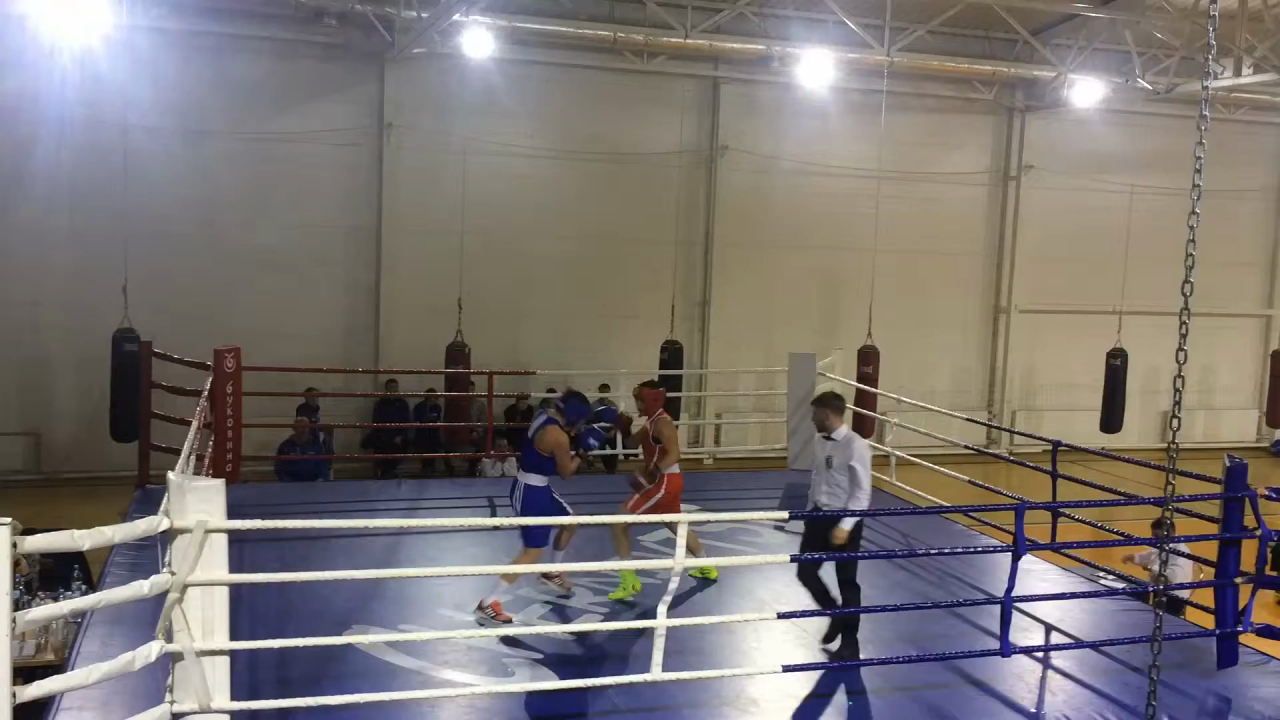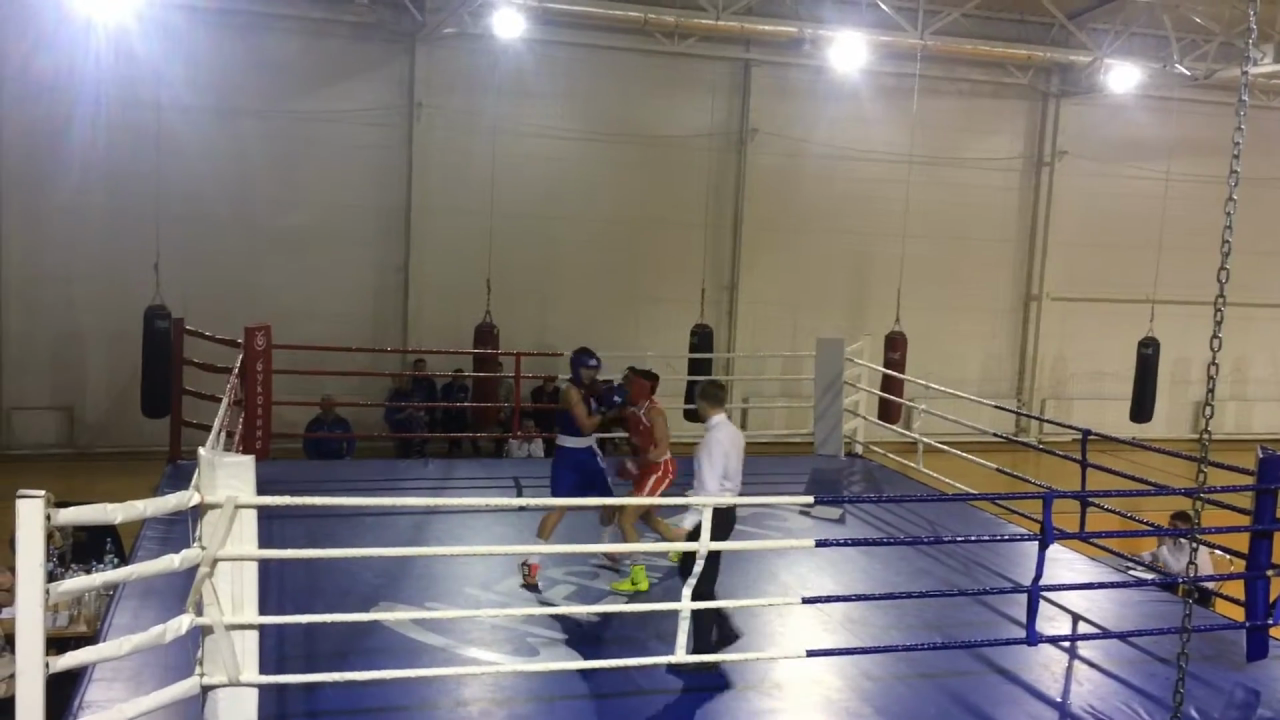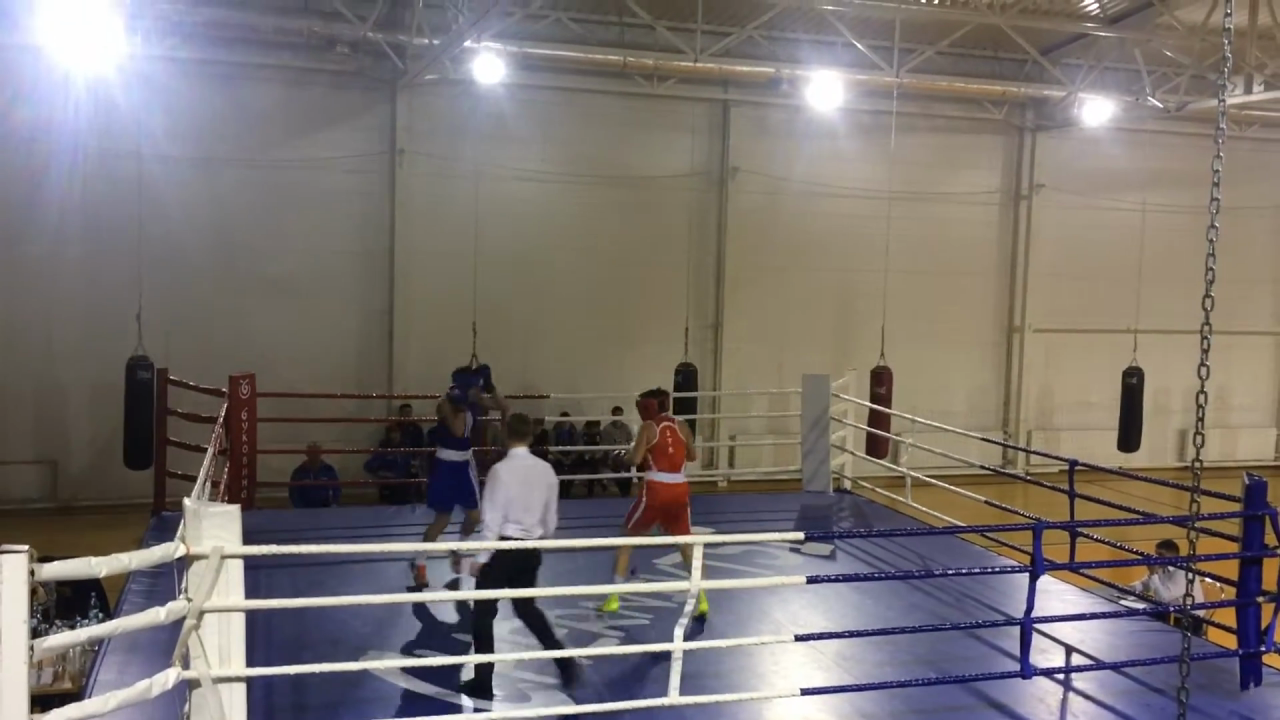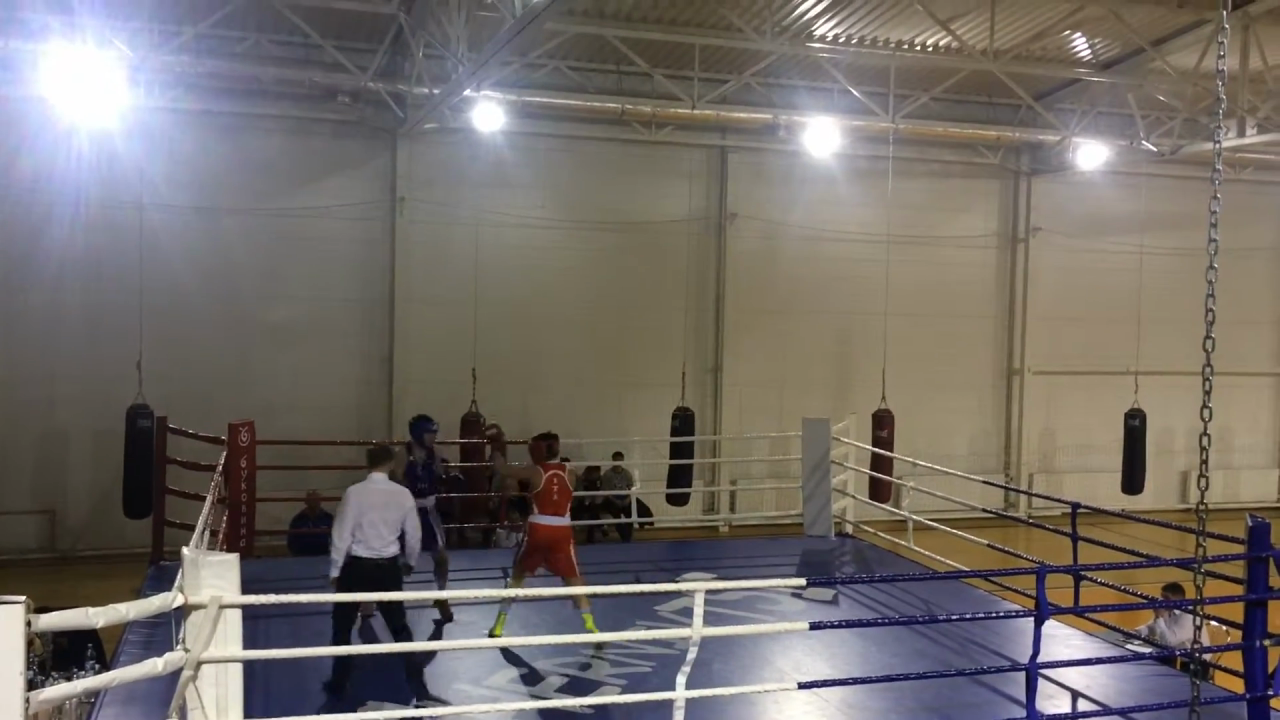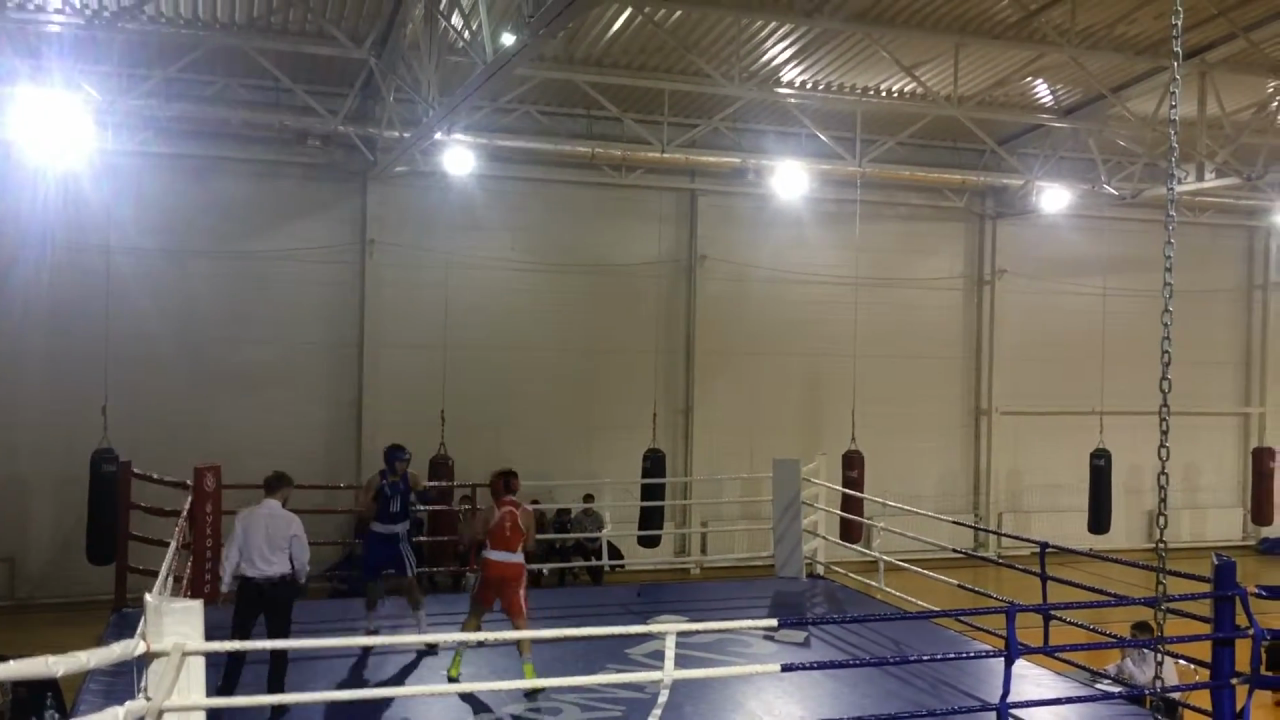
dt=1s
person 1, frame 1
left shoulder: (856, 446)
right shoulder: (821, 443)
left elbow: (862, 492)
left wrist: (845, 526)
right wrist: (811, 511)
left hip: (846, 522)
right hip: (820, 517)
left knee: (847, 582)
right knee: (806, 573)
left ankle: (849, 645)
right ankle: (838, 616)
person 1, frame 2
left shoulder: (715, 438)
right shoulder: (732, 432)
left elbow: (709, 488)
left wrist: (687, 522)
left hip: (713, 516)
right hip: (723, 513)
left knee: (700, 582)
right knee: (690, 571)
left ankle: (705, 647)
right ankle: (724, 629)
person 1, frame 3
left shoulder: (501, 470)
right shoulder: (546, 470)
left elbow: (492, 519)
right elbow: (550, 517)
left wrist: (480, 557)
left hip: (503, 547)
right hip: (531, 547)
left knee: (483, 613)
right knee: (526, 607)
left ankle: (483, 681)
right ankle: (562, 659)
person 1, frame 4
left shoulder: (354, 493)
right shoulder: (403, 495)
left elbow: (341, 536)
right elbow: (413, 535)
left wrist: (335, 570)
right wrist: (410, 561)
left hip: (357, 566)
right hip: (389, 566)
left knee: (343, 625)
right knee: (399, 626)
left ankle: (339, 684)
right ankle: (418, 687)
person 1, frame 5
left shoulder: (244, 516)
right shoulder: (291, 521)
left elbow: (230, 555)
right elbow: (302, 559)
left wrist: (225, 585)
right wrist: (300, 579)
left hip: (249, 585)
right hip: (280, 586)
left knee: (238, 639)
left ankle: (226, 690)
person 2, frame 1
left shoulder: (547, 416)
right shoulder: (557, 436)
right elbow: (566, 472)
right wrist: (581, 454)
left hip: (537, 487)
right hip: (530, 491)
left knee: (569, 523)
right knee: (533, 552)
left ankle: (552, 571)
right ankle: (489, 603)
person 2, frame 2
left shoulder: (592, 385)
right shoulder: (570, 390)
left elbow: (597, 415)
right elbow: (587, 427)
right wrist: (606, 409)
left hip: (589, 450)
right hip: (567, 452)
left knee: (609, 501)
right knee: (558, 508)
right ankle: (531, 562)
person 2, frame 3
left shoulder: (477, 401)
right shoulder: (445, 404)
left elbow: (504, 410)
right elbow: (458, 430)
left wrist: (491, 389)
right wrist: (459, 406)
left hip: (466, 463)
right hip: (448, 463)
left knee: (474, 516)
right knee: (442, 518)
right ankle: (419, 563)
person 2, frame 4
left shoulder: (433, 452)
right shoulder: (404, 455)
left elbow: (439, 479)
left wrist: (442, 479)
right wrist: (414, 480)
left hip: (428, 509)
left knee: (441, 555)
left ankle: (442, 599)
person 2, frame 5
left shoulder: (411, 479)
right shoulder: (375, 481)
right elbow: (364, 511)
right wrist: (384, 498)
left hip: (400, 537)
right hip: (378, 537)
left knee: (410, 583)
right knee: (372, 585)
left ankle: (422, 631)
right ankle: (371, 627)
person 3, frame 1
left shoulder: (662, 422)
right shoulder: (651, 422)
left elbow: (673, 454)
right elbow: (631, 443)
left wrist: (648, 476)
right wrist: (623, 426)
left hip: (663, 482)
right hip: (672, 482)
left knee: (618, 526)
right knee: (676, 525)
left ankle: (629, 582)
right ankle: (707, 567)
person 3, frame 2
left shoulder: (653, 412)
right shoulder: (632, 410)
left elbow: (658, 451)
left wrist: (634, 464)
left hip: (659, 470)
right hip: (646, 469)
left knee: (625, 518)
right knee: (648, 517)
left ankle: (638, 577)
person 3, frame 3
left shoulder: (649, 428)
right shoulder: (682, 427)
left elbow: (635, 459)
right elbow: (692, 456)
left wrist: (625, 457)
left hip: (654, 491)
right hip: (679, 490)
left knee: (626, 543)
right knee: (687, 549)
left ankle: (612, 599)
right ankle: (701, 602)
person 3, frame 4
left shoulder: (534, 472)
right shoulder: (570, 474)
left elbow: (504, 471)
left hip: (538, 531)
right hip: (562, 533)
left knee: (517, 577)
right knee: (575, 582)
left ankle: (498, 627)
right ankle: (590, 625)
person 3, frame 5
left shoulder: (489, 511)
right shoulder: (526, 513)
left elbow: (472, 538)
right elbow: (529, 547)
left hip: (490, 567)
right hip: (514, 569)
left knee: (474, 616)
right knee: (520, 622)
left ankle: (455, 666)
right ankle: (529, 674)
